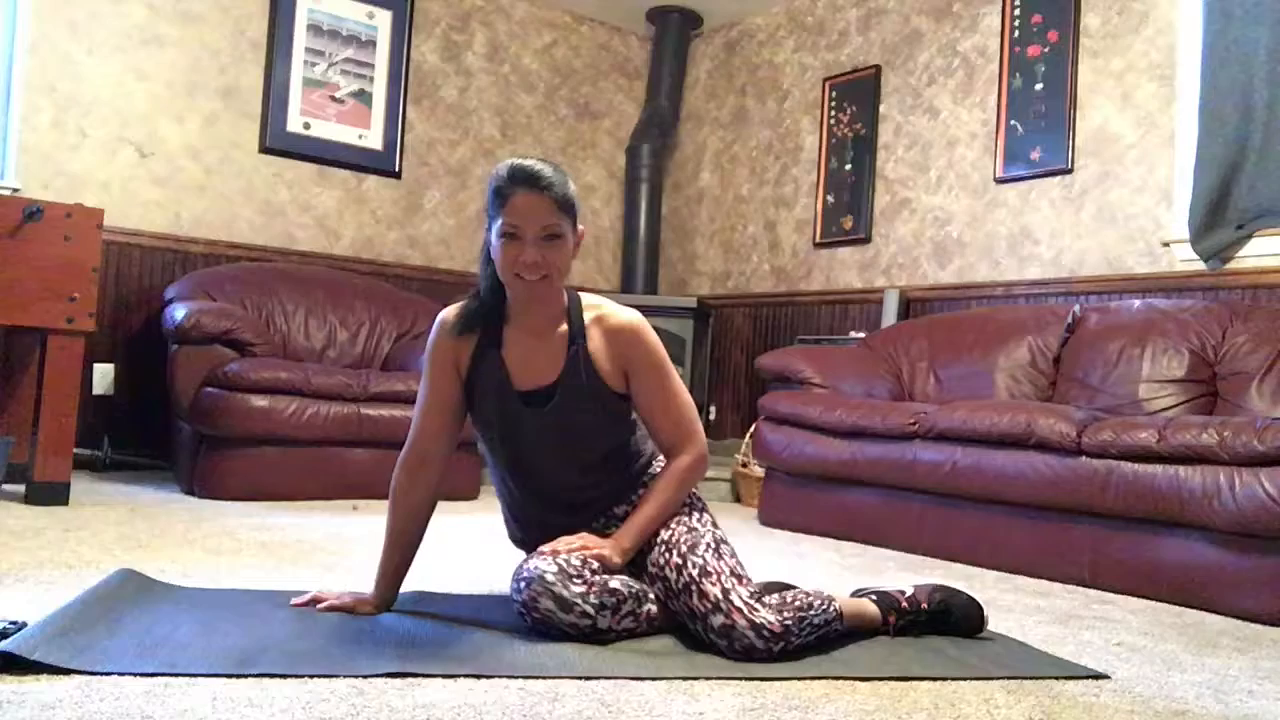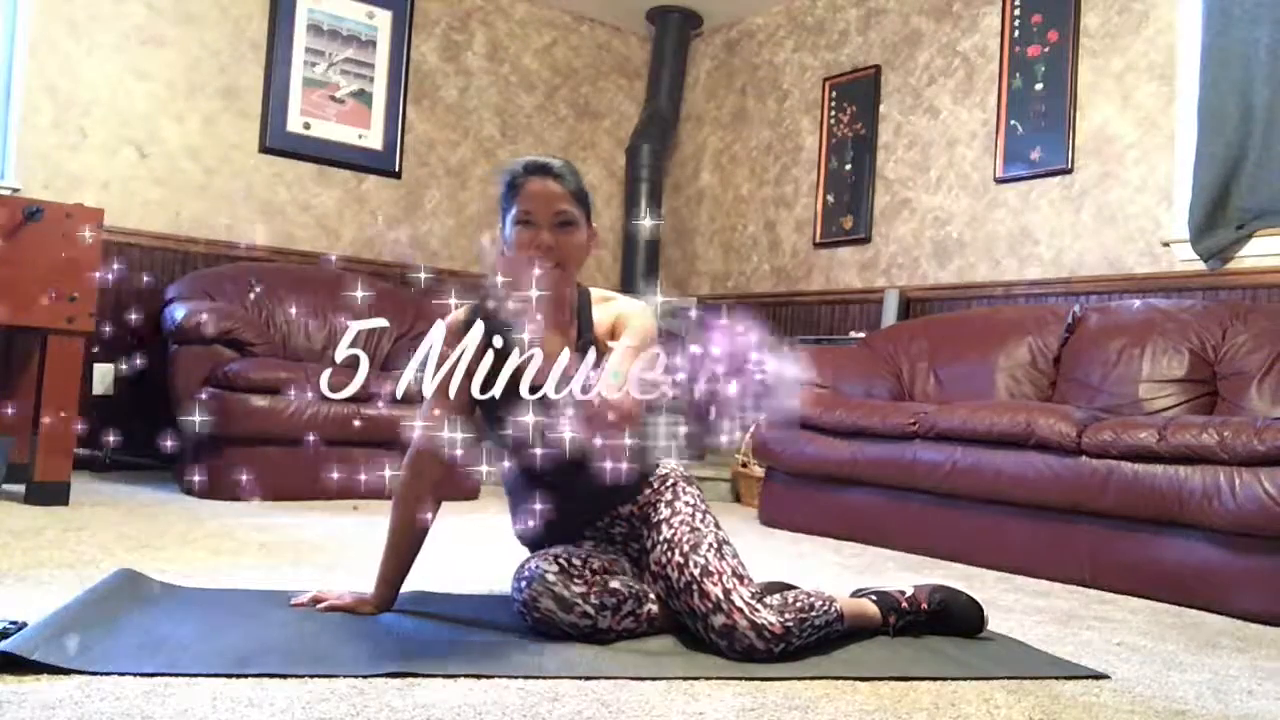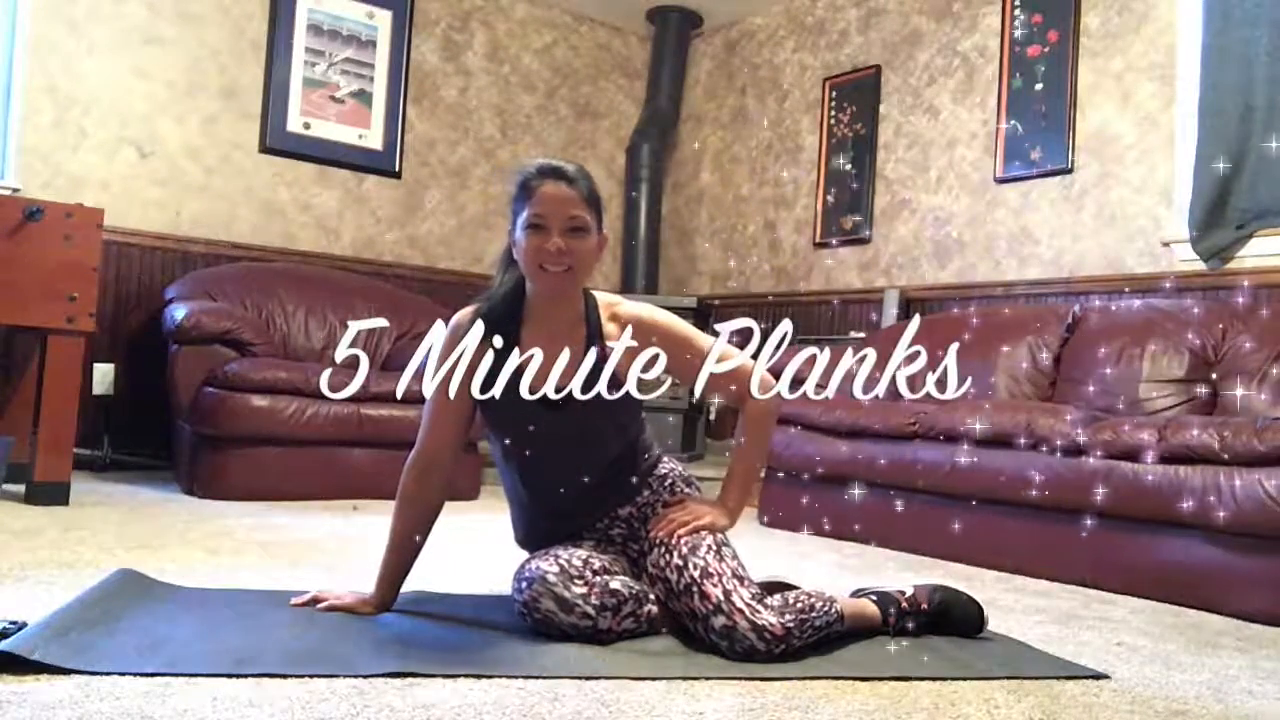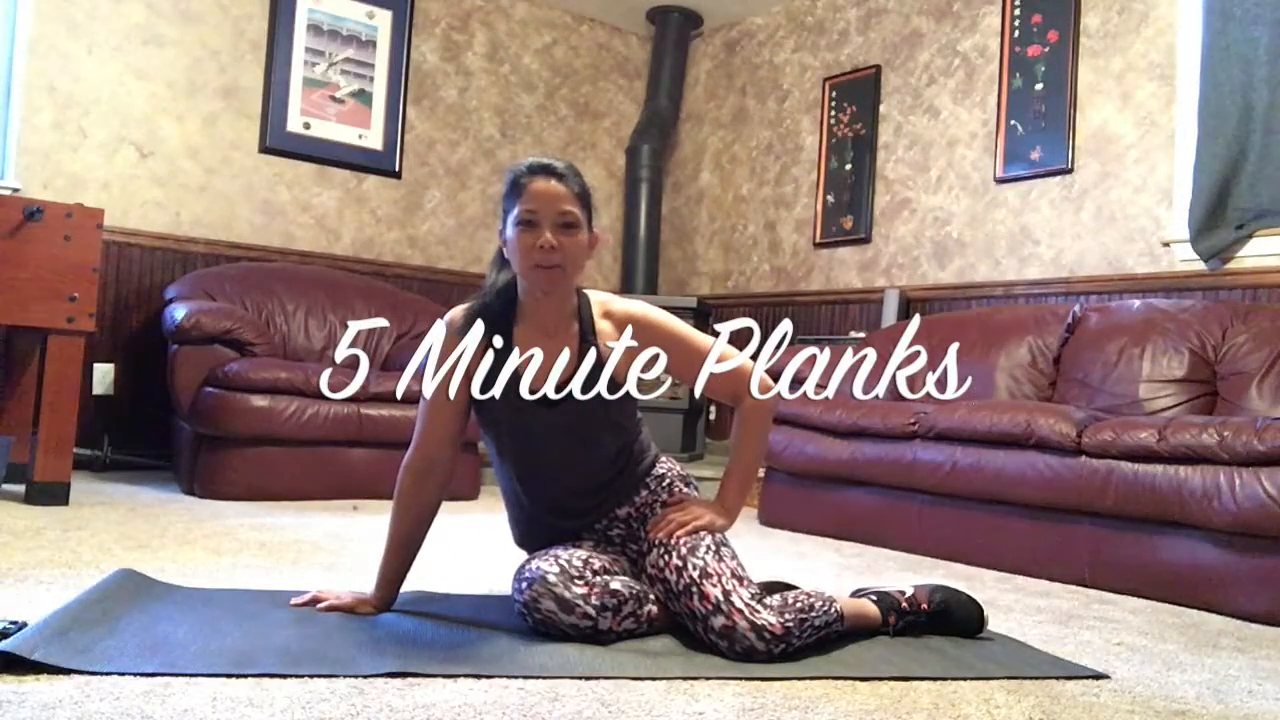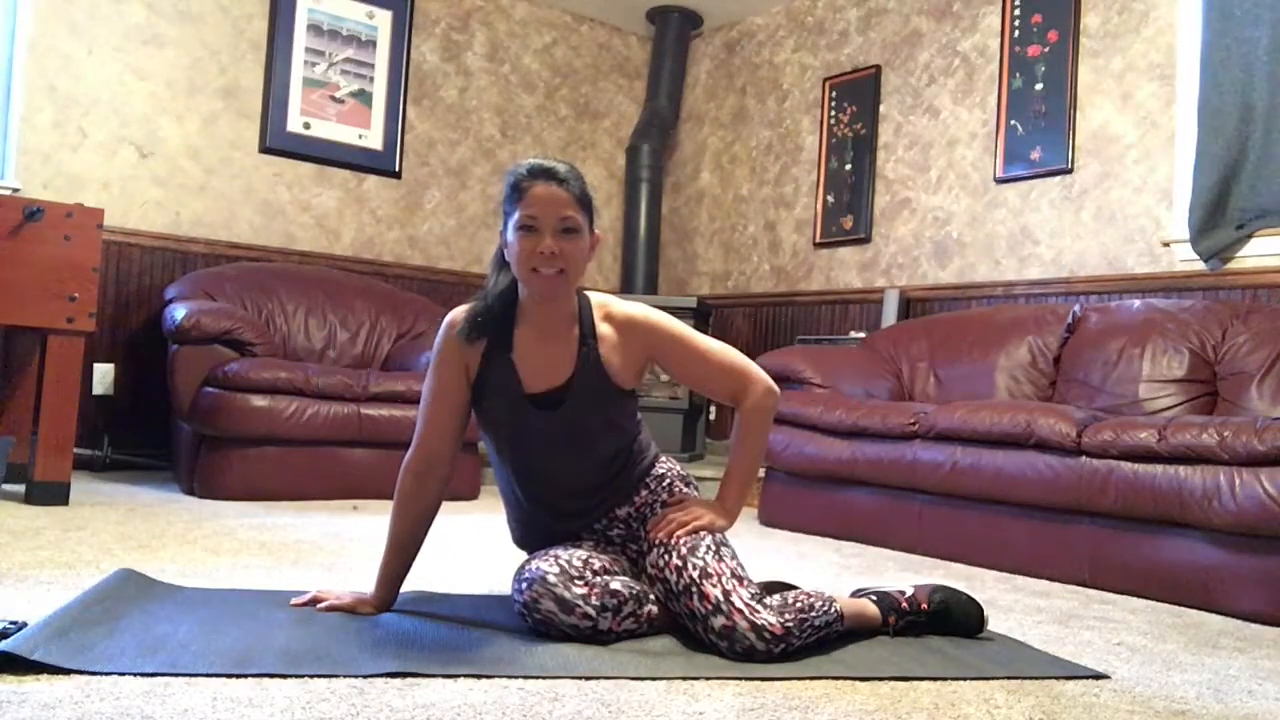
dt=1s
person 1, frame 1
left shoulder: (619, 331)
right shoulder: (459, 332)
left elbow: (690, 452)
right elbow: (421, 464)
left wrist: (618, 544)
right wrist: (381, 592)
left hip: (644, 509)
right hip: (554, 542)
left knee: (750, 631)
right knee: (540, 592)
left ankle: (897, 603)
right ankle: (699, 601)
person 1, frame 2
left shoulder: (623, 315)
right shoulder: (468, 329)
left elbow: (615, 414)
right elbow: (428, 463)
left wrist: (538, 318)
right wrist: (382, 592)
left hip: (648, 503)
right hip: (563, 538)
left knee: (750, 631)
right knee: (541, 594)
left ankle: (898, 603)
right ankle: (713, 598)
person 1, frame 3
left shoulder: (634, 327)
right shoulder: (474, 331)
left elbow: (758, 394)
right elbow: (429, 465)
left wrist: (728, 505)
right wrist: (381, 592)
left hip: (648, 504)
right hip: (561, 539)
left knee: (749, 632)
right knee: (540, 593)
left ankle: (896, 603)
right ankle: (712, 597)
person 1, frame 4
left shoulder: (626, 326)
right shoulder: (468, 330)
left elbow: (753, 391)
right elbow: (426, 465)
left wrist: (725, 505)
right wrist: (381, 593)
left hip: (647, 505)
right hip: (559, 540)
left knee: (749, 632)
right knee: (540, 593)
left ankle: (898, 603)
right ankle: (717, 596)
person 1, frame 5
left shoulder: (628, 328)
right shoulder: (467, 333)
left elbow: (757, 391)
right elbow: (426, 467)
left wrist: (725, 506)
right wrist: (382, 593)
left hip: (647, 504)
right hip: (559, 541)
left knee: (749, 632)
right knee: (541, 594)
left ankle: (898, 603)
right ankle: (710, 598)
